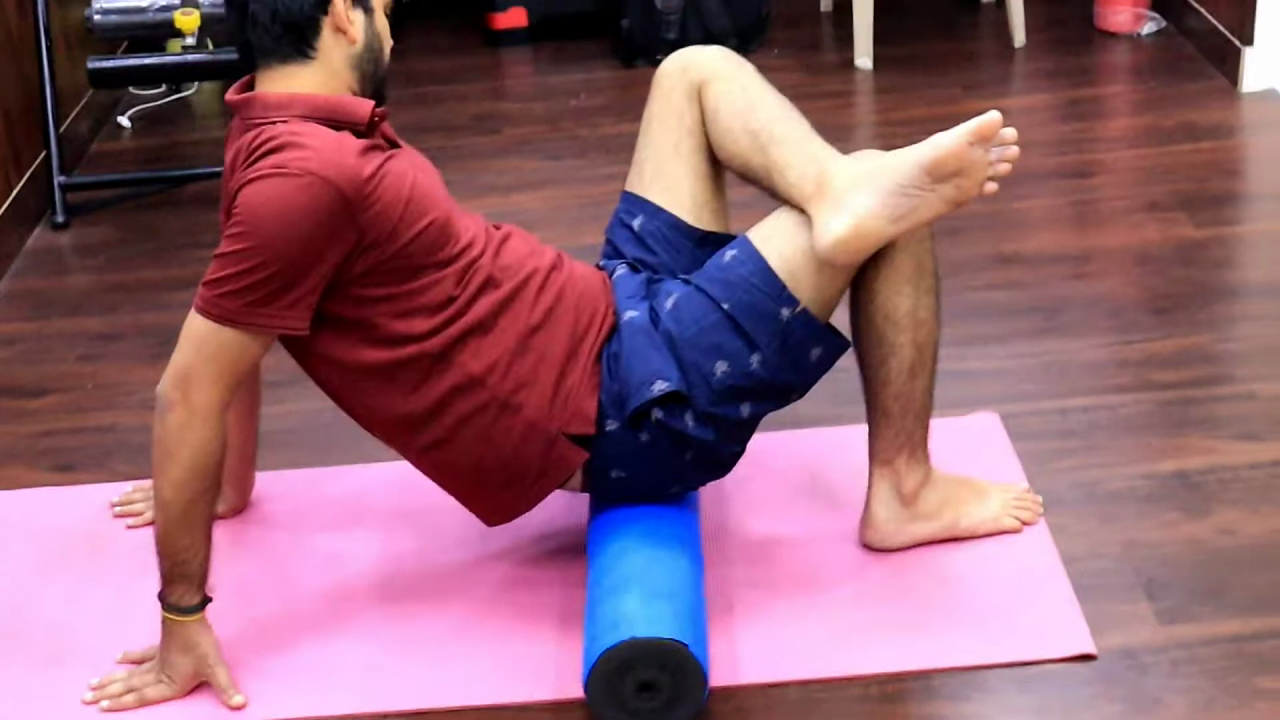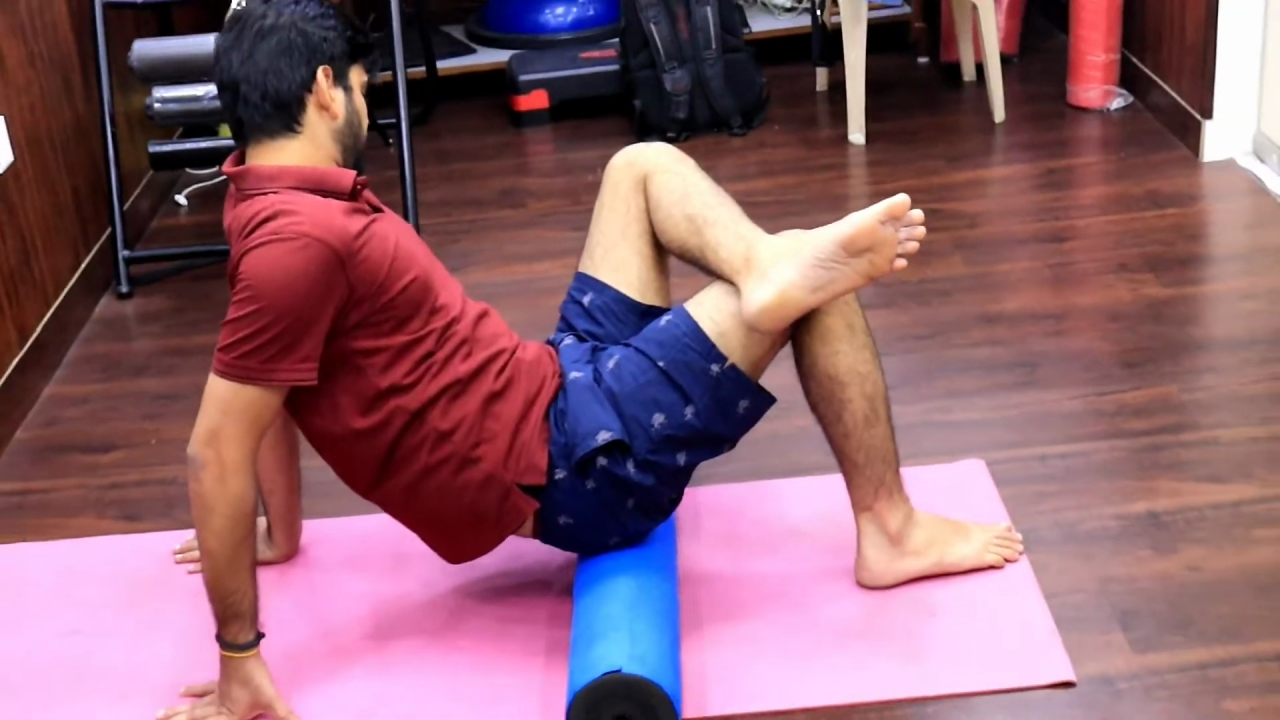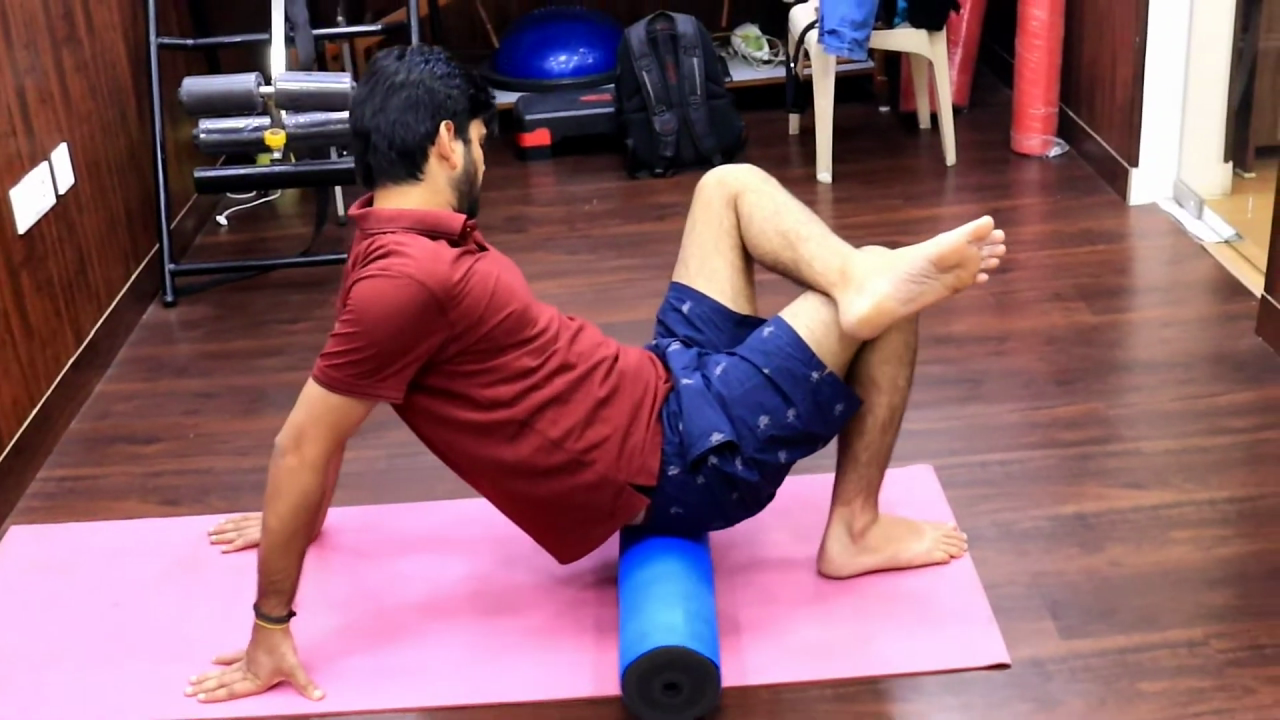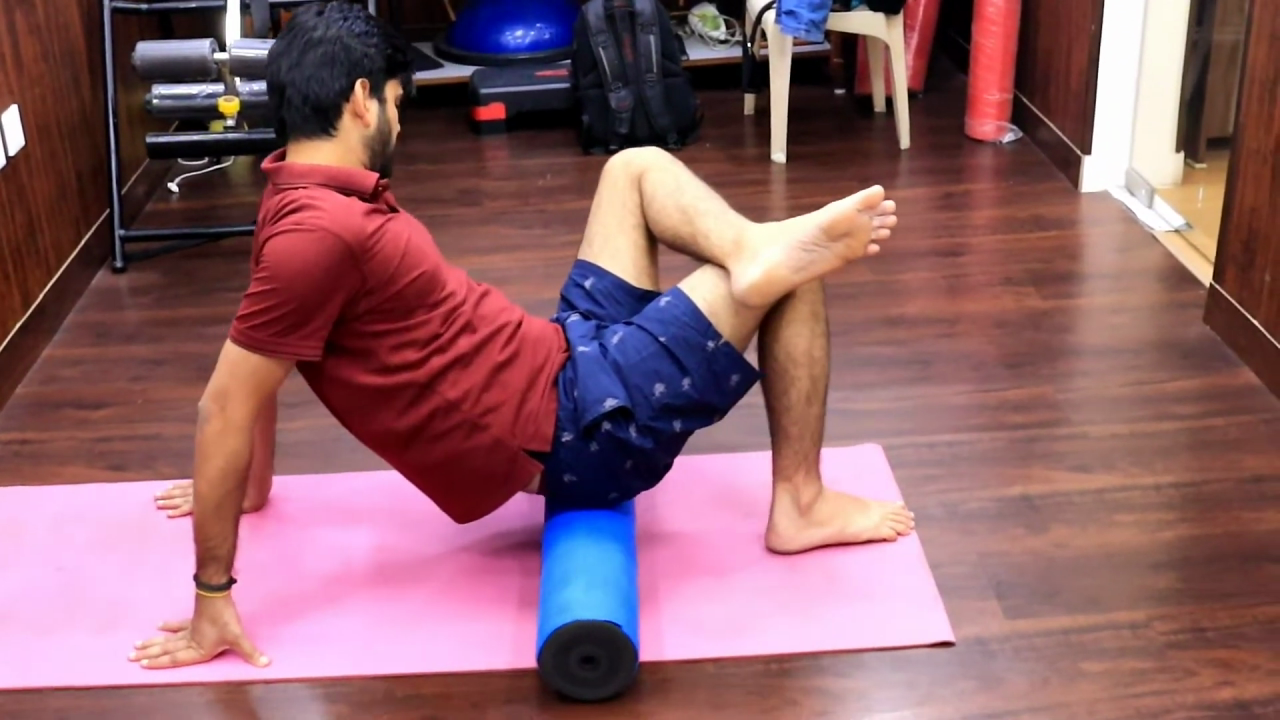
dt=1s
person 1, frame 1
left shoulder: (287, 128)
right shoulder: (306, 173)
left elbow: (234, 339)
right elbow: (190, 394)
left wrist: (231, 490)
right wrist: (182, 626)
left hip: (614, 311)
right hip: (627, 406)
right knee: (886, 197)
left ankle: (843, 199)
right ankle: (907, 491)
person 1, frame 2
left shoulder: (280, 203)
right shoulder: (302, 237)
left elbow: (274, 399)
right elbow: (216, 451)
left wrist: (281, 532)
left hip: (564, 383)
right hip: (573, 463)
left knee: (647, 167)
right knee: (816, 283)
left ankle: (768, 270)
right ankle: (890, 528)
person 1, frame 3
left shoulder: (398, 240)
right shoulder: (409, 278)
left elbow: (337, 374)
right elbow: (301, 443)
right wrist: (270, 631)
left hip: (665, 386)
right hip: (682, 454)
left knee: (733, 186)
right knee: (889, 294)
left ankle: (856, 278)
right ankle: (858, 529)
person 1, frame 4
left shoulder: (310, 197)
right shoulder: (320, 231)
left elbow: (257, 373)
right elbow: (224, 407)
left wrist: (255, 485)
right wrist: (213, 596)
right hip: (579, 426)
left knee: (637, 168)
right knee: (793, 277)
left ankle: (754, 250)
right ankle: (802, 504)
